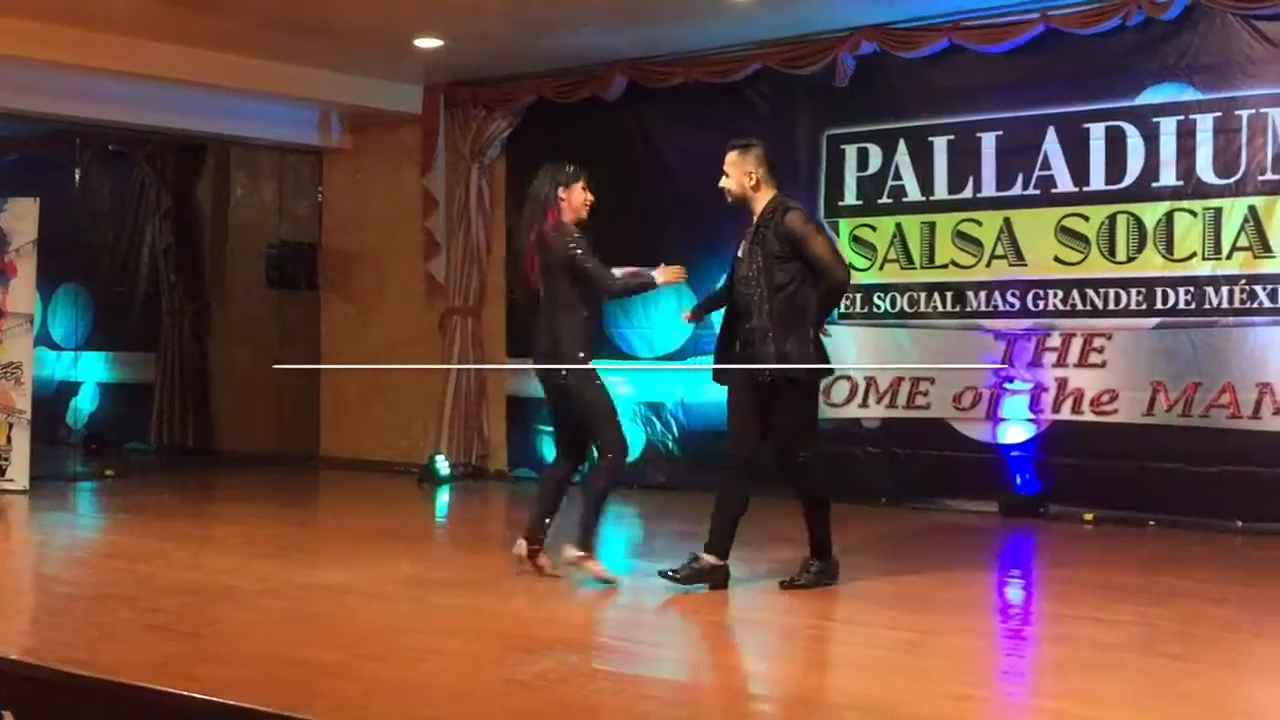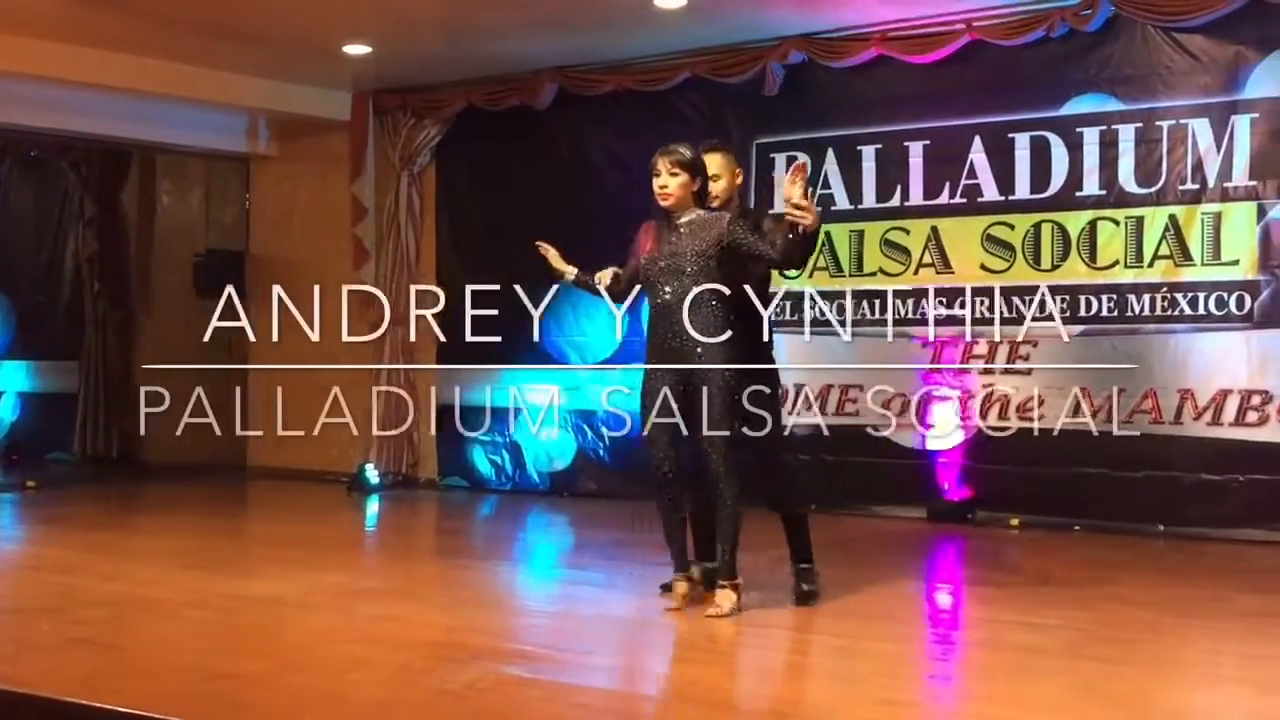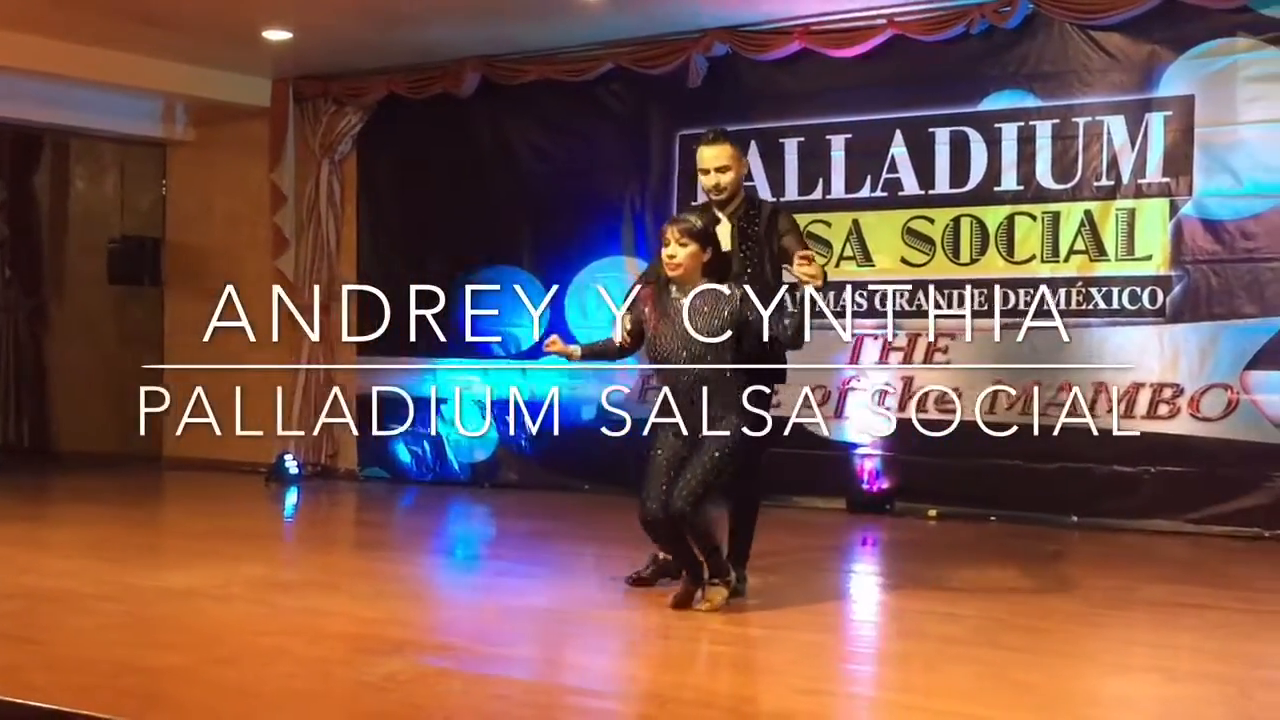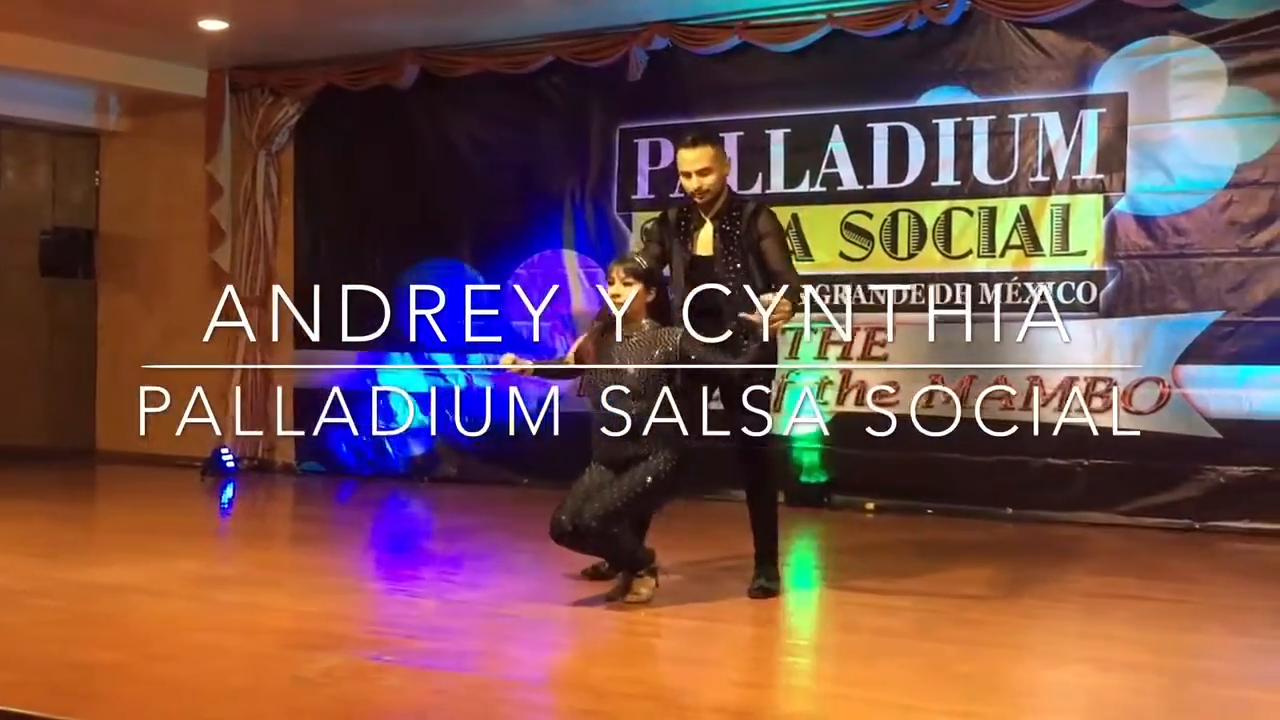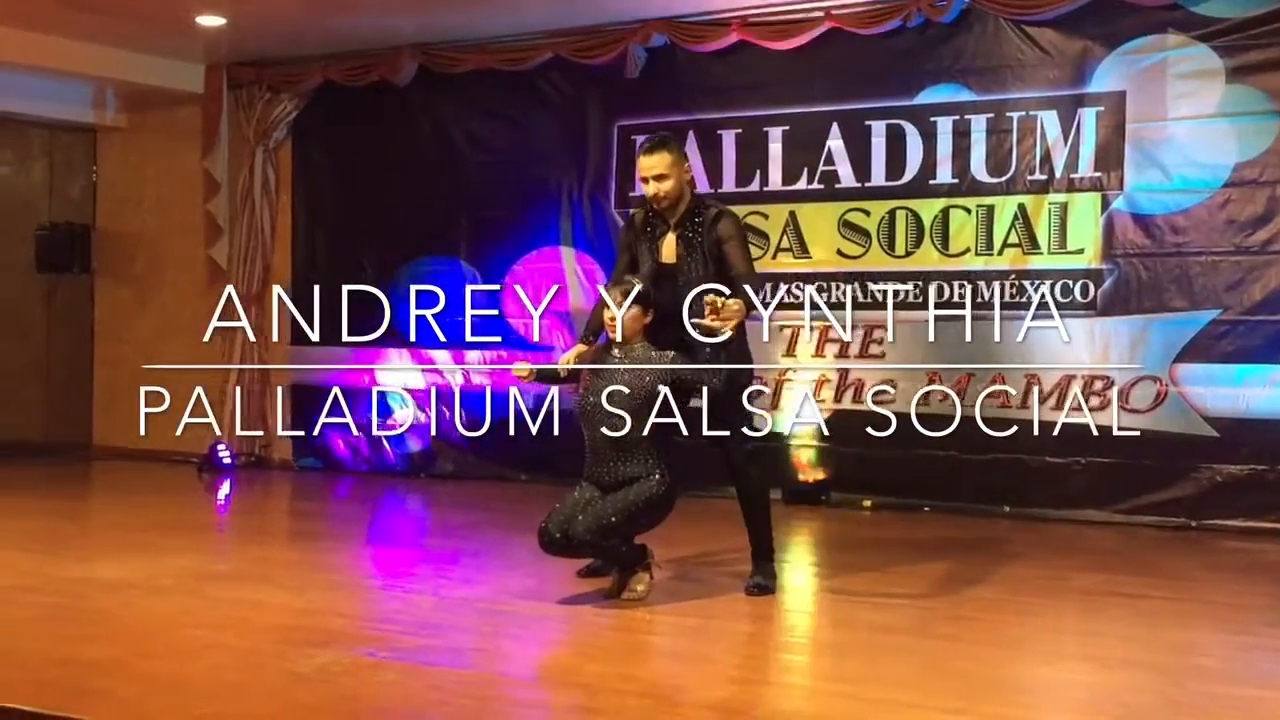
dt=1s
person 1, frame 1
left shoulder: (790, 220)
right shoulder: (752, 229)
left elbow: (837, 275)
left wrist: (808, 323)
right wrist: (699, 307)
left hip: (790, 361)
right hip: (751, 362)
left knee: (793, 460)
right knee: (740, 460)
left ankle: (822, 559)
right ankle: (714, 559)
person 1, frame 2
left shoulder: (758, 226)
left elbow: (791, 256)
left wrist: (808, 227)
left hip: (746, 363)
left knee: (764, 464)
left ankle: (803, 564)
right ankle: (703, 560)
person 1, frame 3
left shoulder: (770, 219)
left elbow: (806, 272)
right elbow: (656, 275)
left wrist: (814, 277)
left hip: (752, 358)
left knee: (744, 458)
left ankle: (735, 564)
right ankle: (669, 554)
person 1, frame 4
left shoulder: (756, 220)
right shoulder: (670, 224)
left elbow: (787, 281)
left wrist: (783, 306)
left knee: (750, 454)
left ankle: (766, 565)
person 1, frame 5
left shoulder: (719, 223)
right shoulder: (638, 227)
left elbow: (745, 283)
left wrist: (736, 309)
right wrist: (586, 342)
left hip: (717, 356)
right hip: (662, 354)
left knee: (737, 454)
left ankle: (763, 562)
person 2, frame 1
left shoulder: (552, 237)
right shoulder: (559, 236)
right elbow: (603, 286)
left wrist: (636, 274)
right wrist: (655, 276)
left hip: (562, 355)
right hip: (565, 355)
left knee: (571, 451)
right knee: (613, 449)
left ankle: (531, 541)
right ankle: (581, 547)
person 2, frame 2
left shoulder: (721, 225)
right shoulder: (649, 234)
left elbow: (777, 256)
right elbow: (620, 289)
right wrist: (568, 271)
left hip: (710, 355)
right hip: (661, 359)
left knee: (716, 462)
right knee: (664, 464)
left ankle: (728, 580)
right ankle: (682, 571)
person 2, frame 3
left shoulder: (731, 299)
right shoulder: (648, 300)
left elbow: (788, 338)
right elbow: (623, 345)
right wrist: (574, 351)
left hip: (723, 419)
right hip: (673, 422)
left knee: (684, 503)
right knee: (654, 512)
left ankle: (719, 577)
right ankle: (691, 573)
person 2, frame 4
left shoulder: (671, 340)
right shoulder: (597, 339)
left elbow: (737, 367)
right elbow: (569, 367)
right wrist: (529, 367)
left hip: (655, 458)
right hip: (606, 460)
left knee: (595, 519)
right knee: (564, 528)
left ankle: (643, 565)
right ankle: (628, 563)
person 2, frame 5
left shoulder: (663, 363)
right shoulder: (594, 359)
right elbow: (561, 373)
right wrist: (533, 373)
left hip: (647, 482)
right hip: (597, 480)
left knee: (585, 531)
right knee: (552, 537)
left ankle: (637, 562)
right ankle: (623, 556)
